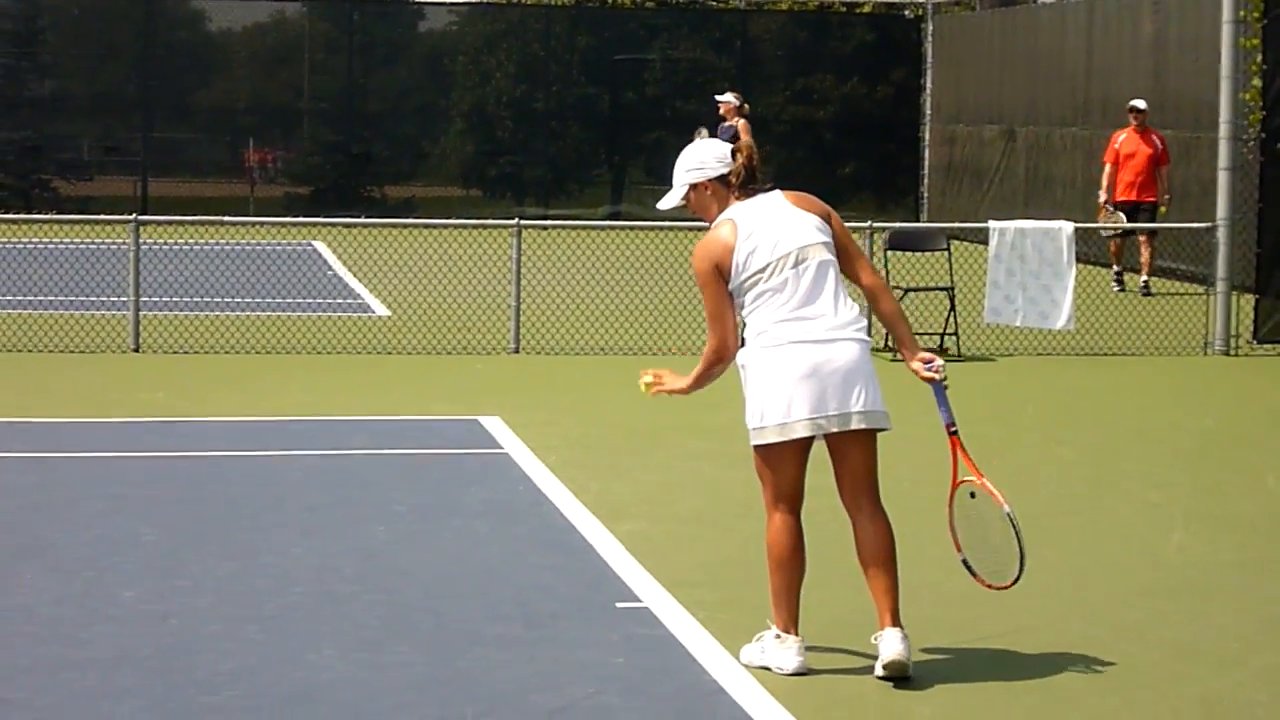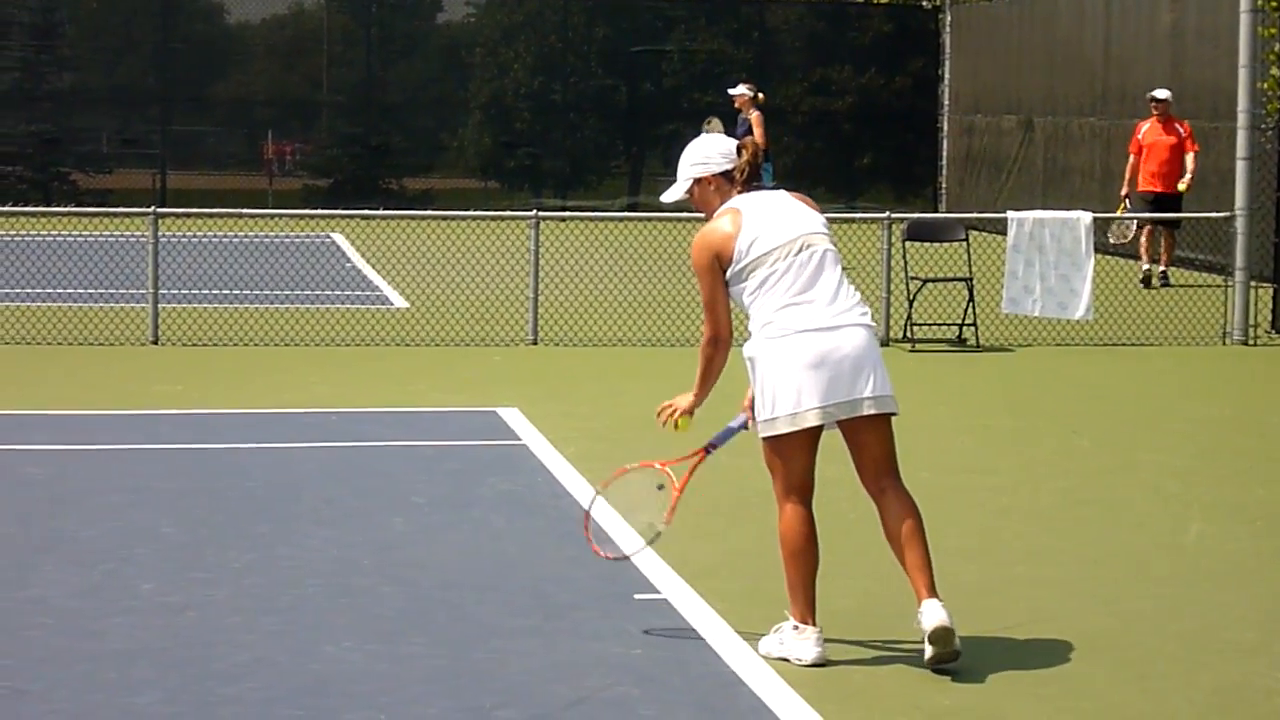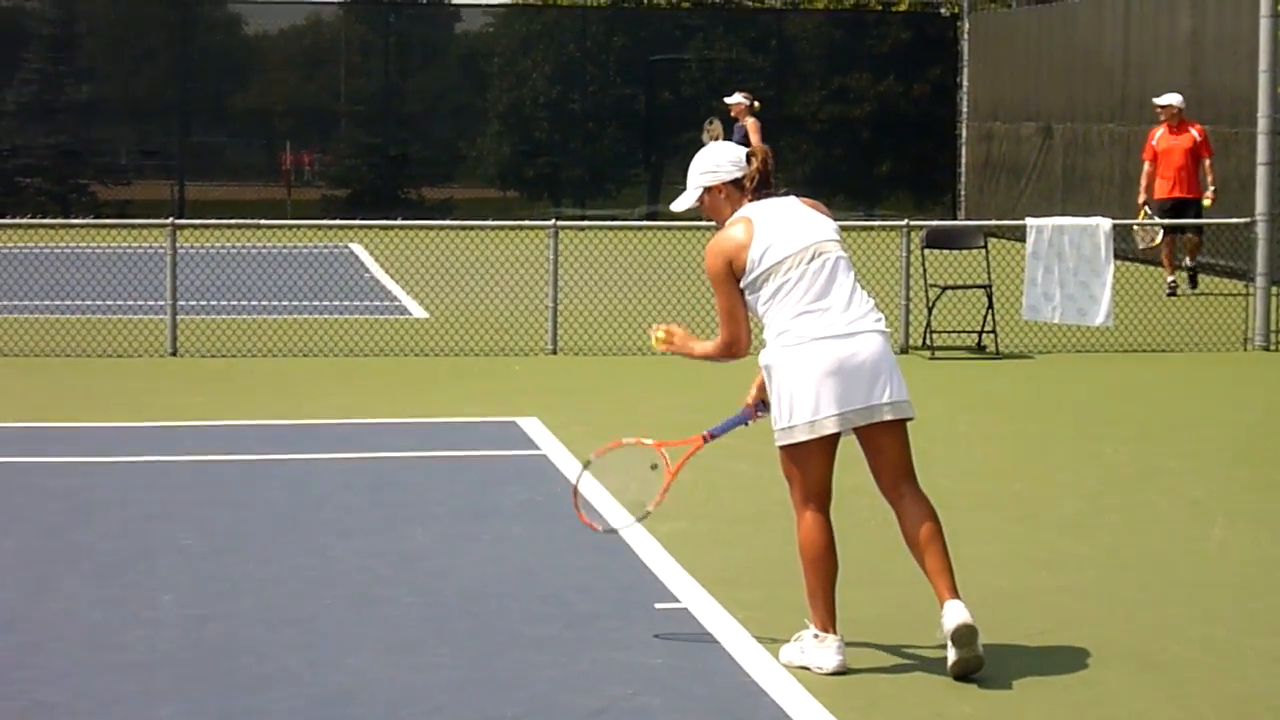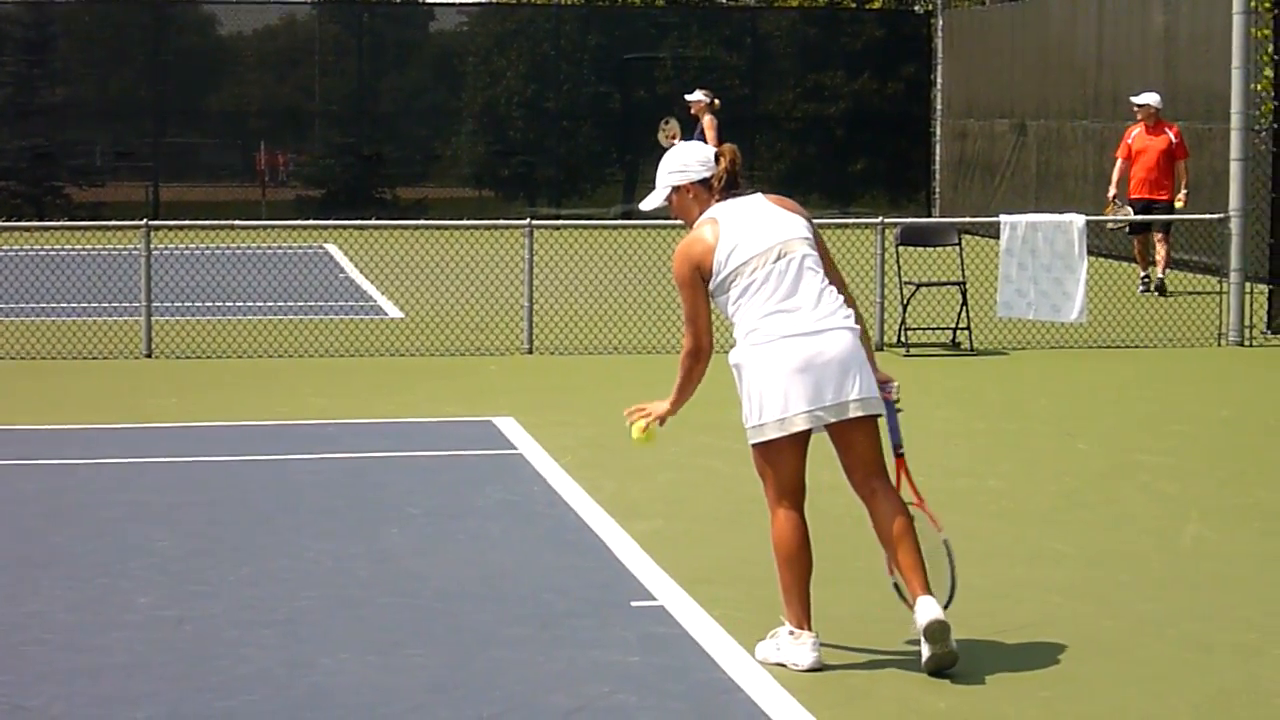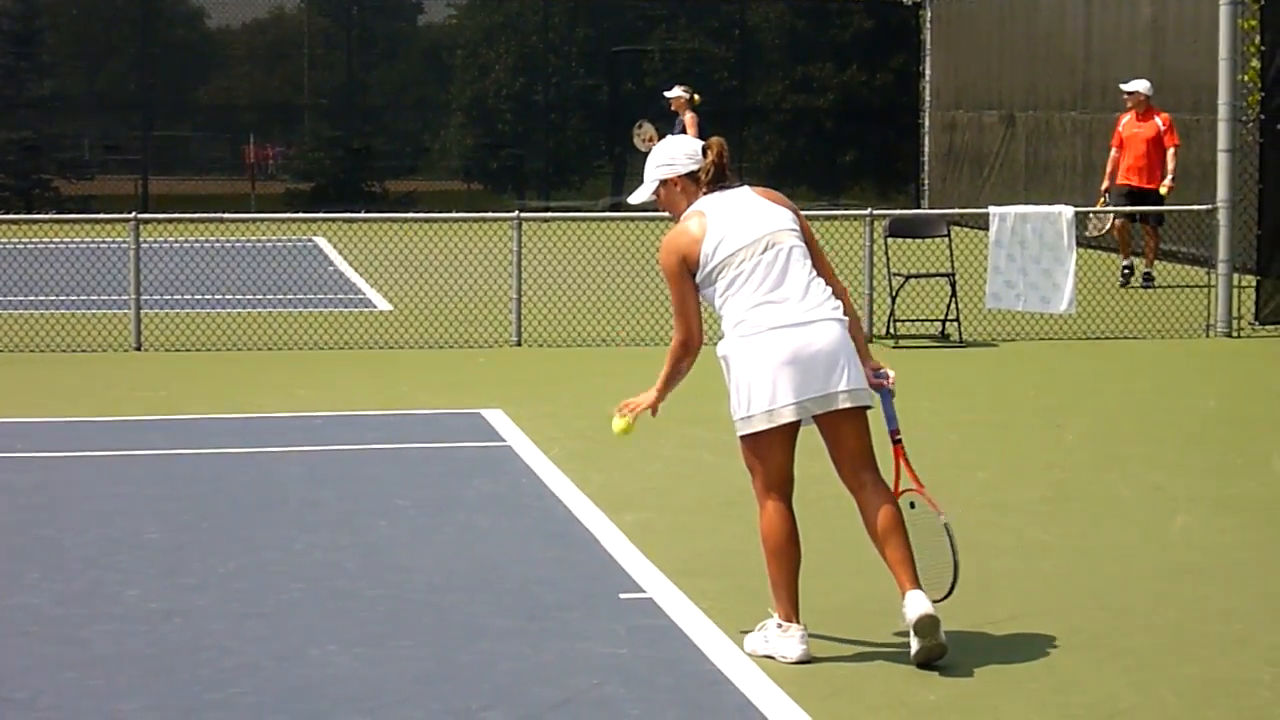
dt=0.4s
person 1, frame 1
left shoulder: (712, 246)
right shoulder: (806, 204)
left elbow: (723, 345)
right elbow: (868, 278)
left wrist: (687, 382)
right wrist: (910, 348)
left hip: (779, 368)
right hip: (847, 357)
left knee: (783, 509)
right knee: (864, 502)
left ankle: (785, 639)
right ankle: (891, 633)
person 1, frame 2
left shoulder: (711, 238)
right shoulder: (802, 204)
left elbow: (718, 336)
left wrist: (696, 397)
right wrist: (759, 386)
left hip: (789, 358)
right hip: (854, 340)
left knee: (793, 498)
right knee: (885, 484)
left ankle: (803, 631)
right ankle: (930, 605)
person 1, frame 3
left shoulder: (724, 246)
right shoulder: (812, 208)
left elbow: (735, 344)
left wrist: (690, 347)
right wrist: (768, 379)
left hip: (805, 365)
right hip: (868, 345)
left knee: (811, 506)
right knee: (903, 490)
left ankle: (823, 639)
right ankle: (953, 607)
person 1, frame 4
left shoulder: (692, 248)
right shoulder: (786, 207)
left elbow: (698, 347)
right elbow: (841, 288)
left wrist: (672, 405)
right wrist: (871, 362)
left hip: (774, 361)
right hip: (839, 344)
left knee: (786, 503)
right knee: (875, 485)
left ankle: (799, 636)
right ankle: (925, 604)
person 1, frame 5
left shoulder: (678, 241)
right shoulder: (773, 200)
left elbow: (688, 341)
right elbow: (832, 281)
left wrist: (657, 394)
right wrist: (863, 355)
left hip: (762, 353)
right hip: (827, 337)
left knee: (774, 495)
right knee: (864, 479)
left ankle: (787, 628)
right ankle: (914, 599)
person 2, frame 1
left shoulder: (1157, 139)
right shoulder: (1119, 137)
left elbow: (1163, 169)
right elbow: (1109, 167)
left wrist: (1165, 194)
right wrist: (1104, 192)
left hip: (1147, 199)
right hip: (1121, 198)
left knee: (1145, 238)
right knee: (1117, 240)
left ankle: (1144, 281)
right ankle: (1117, 271)
person 2, frame 2
left shoulder: (1182, 128)
right shoulder: (1143, 128)
left elbow: (1190, 154)
right elbow: (1133, 158)
left wrist: (1189, 175)
right wrist: (1126, 184)
left hip: (1171, 189)
right hip: (1146, 188)
left knee: (1168, 231)
right knee: (1146, 228)
left ankle: (1163, 271)
right ankle: (1146, 270)
person 2, frame 3
left shoulder: (1196, 132)
right shoulder: (1156, 134)
left elbow: (1206, 161)
right elbow: (1148, 165)
left wrist: (1210, 187)
right wrist: (1143, 191)
left hip: (1191, 195)
right hip: (1163, 196)
left knee: (1194, 237)
right knee: (1167, 239)
left ankle: (1190, 264)
right ankle: (1171, 281)
person 2, frame 4
left shoulder: (1172, 132)
right shoulder: (1132, 132)
left elbow: (1180, 164)
right elbow: (1121, 161)
left wrist: (1183, 190)
right wrist: (1113, 186)
left hip: (1163, 196)
right hip: (1137, 195)
left knee: (1161, 236)
right knee: (1139, 238)
left ankle: (1160, 278)
right ankle: (1144, 276)
person 2, frame 5
left shoulder: (1162, 120)
right shoulder: (1124, 119)
left elbow: (1171, 150)
right elbow: (1115, 151)
left wrist: (1170, 176)
right wrist: (1107, 178)
left hip: (1152, 185)
right hip: (1125, 182)
left knee: (1150, 229)
right knee: (1120, 223)
left ankle: (1148, 272)
right ankle: (1126, 263)
